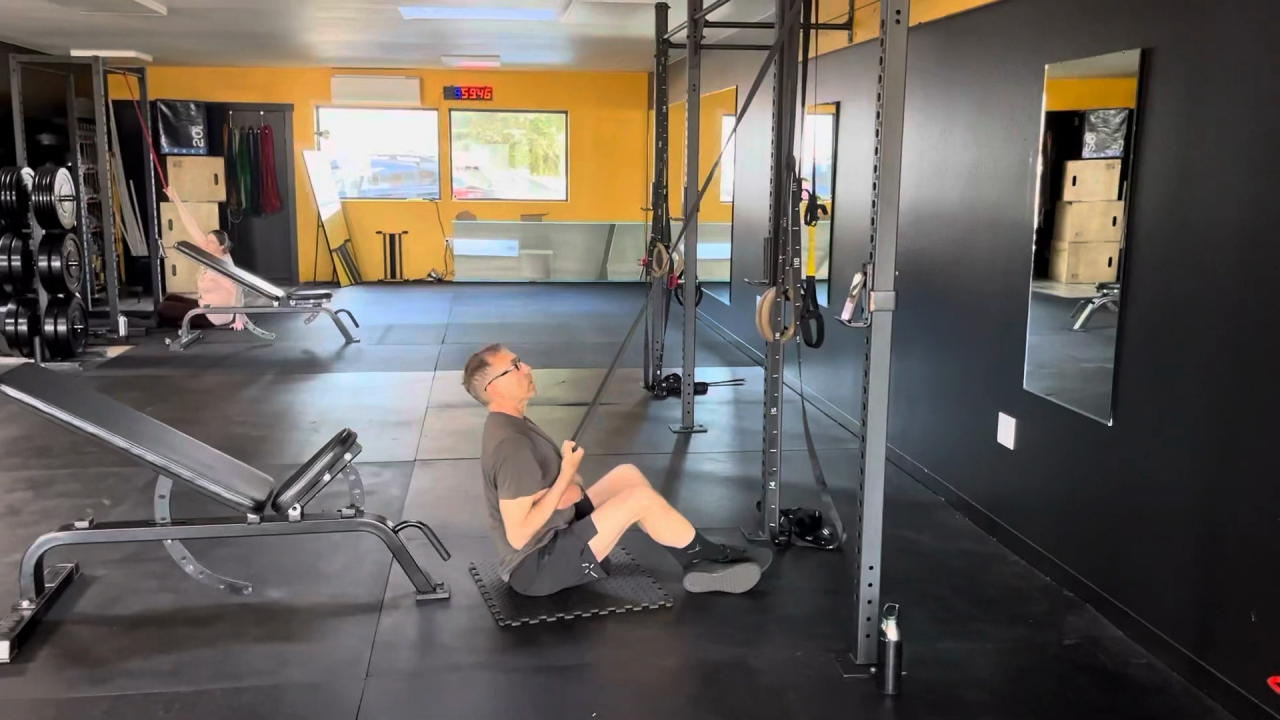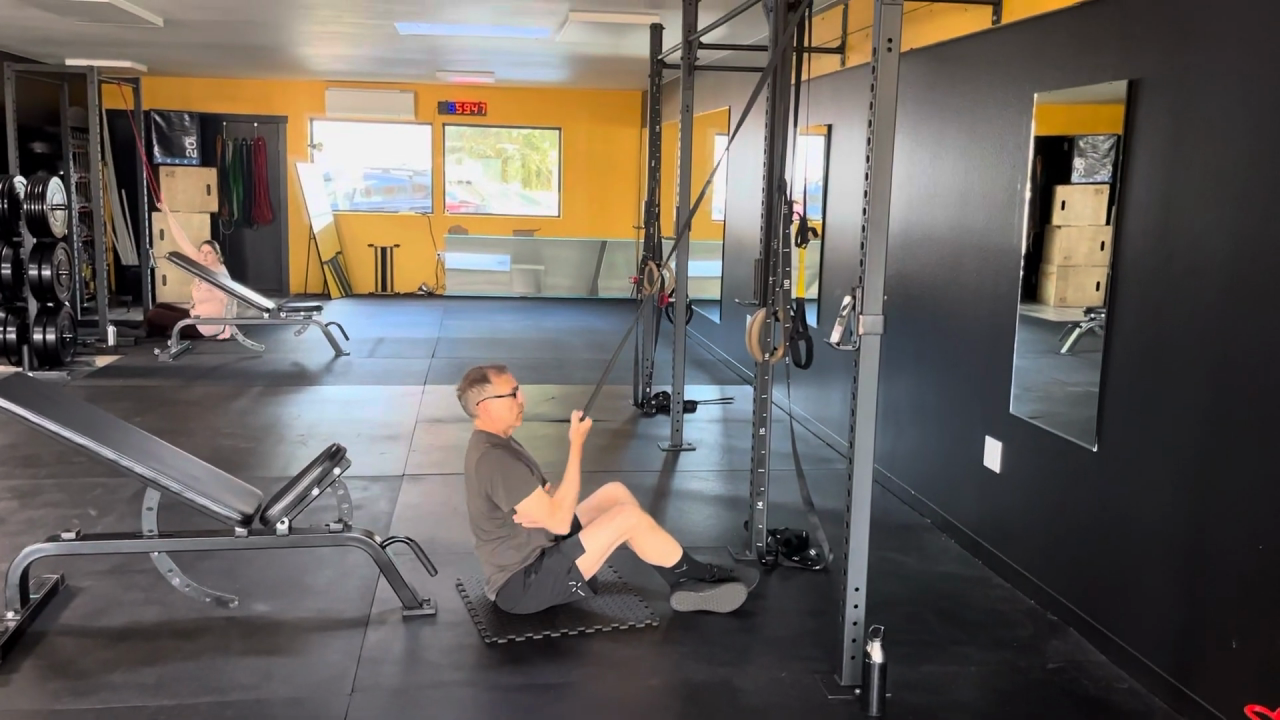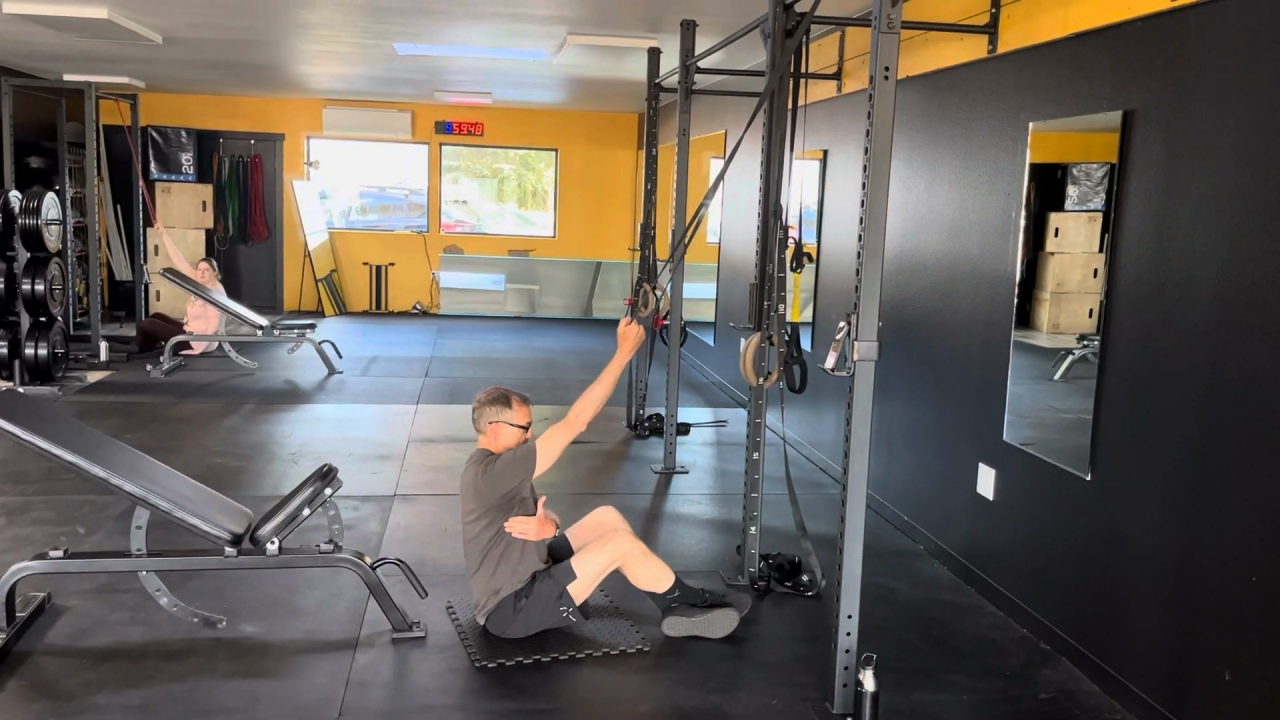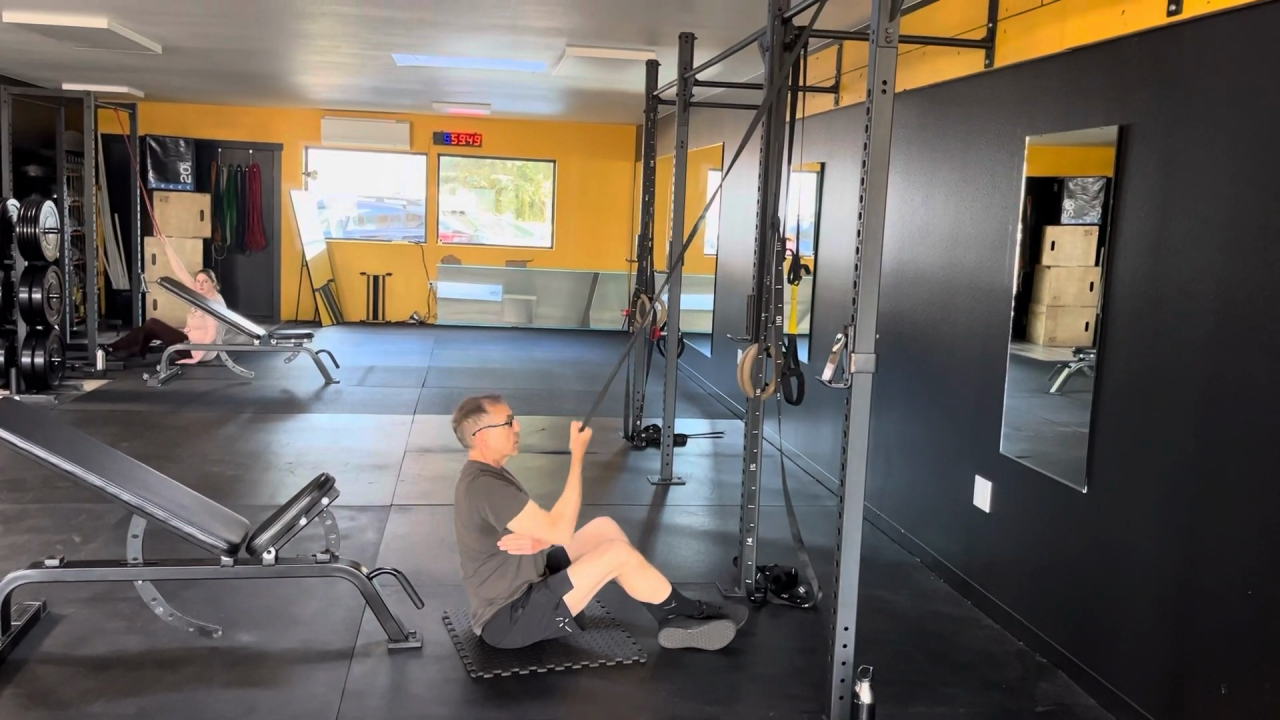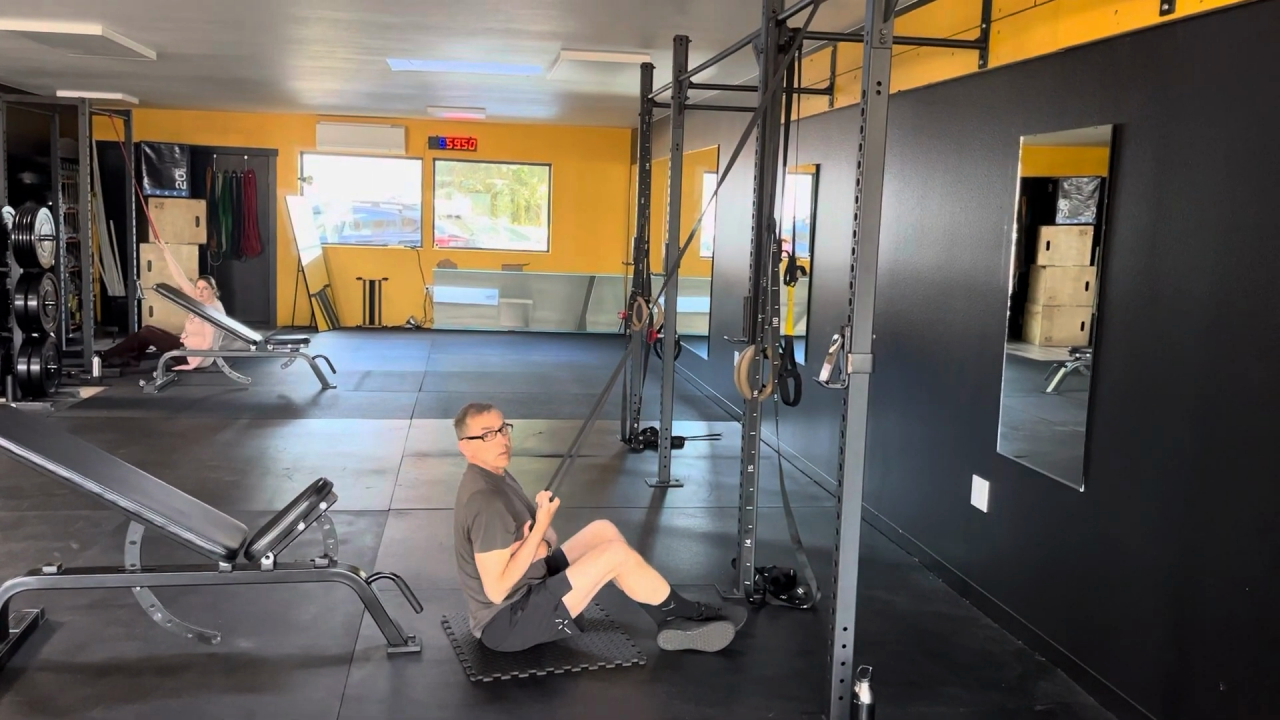
dt=1s
person 1, frame 1
left shoulder: (514, 424)
right shoulder: (510, 445)
left elbow: (559, 480)
right elbow: (518, 536)
left wrist: (572, 490)
right wrist: (566, 479)
left hip: (553, 535)
right hip: (536, 567)
left knee: (626, 475)
right knee: (640, 498)
left ankle: (702, 562)
right ankle: (716, 557)
person 1, frame 2
left shoulder: (498, 444)
right shoulder: (493, 460)
left elbow: (542, 492)
right elbow: (561, 523)
left wrist: (552, 508)
right wrist: (576, 445)
left hip: (533, 554)
right hip: (522, 584)
left knee: (615, 493)
right knee: (629, 516)
left ankle: (689, 582)
right ankle: (703, 576)
person 1, frame 3
left shoulder: (491, 466)
right shoulder: (495, 472)
left elbow: (544, 515)
right elbow: (574, 423)
left wrist: (549, 527)
right wrist: (624, 351)
left hip: (524, 581)
right hip: (512, 609)
left knee: (606, 517)
right knee: (621, 543)
left ankle: (681, 606)
right ankle: (694, 601)
person 1, frame 4
left shoulder: (488, 474)
right shoulder: (485, 488)
left elbow: (541, 525)
right elbow: (562, 531)
left wrist: (538, 537)
right wrist: (577, 456)
left hip: (520, 589)
right hip: (508, 620)
left knee: (603, 528)
right knee: (617, 553)
left ankle: (676, 619)
right ankle: (694, 614)
person 1, frame 5
left shoulder: (497, 477)
right shoulder: (484, 500)
left elbow: (548, 536)
right elbow: (496, 589)
left wrist: (542, 545)
right wrist: (541, 527)
left hip: (526, 588)
right hip: (506, 622)
left knee: (602, 531)
right knee: (616, 554)
left ankle: (675, 621)
right ankle: (694, 615)
